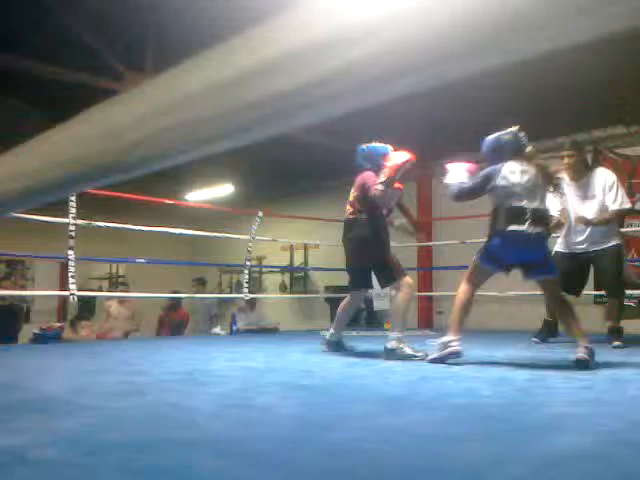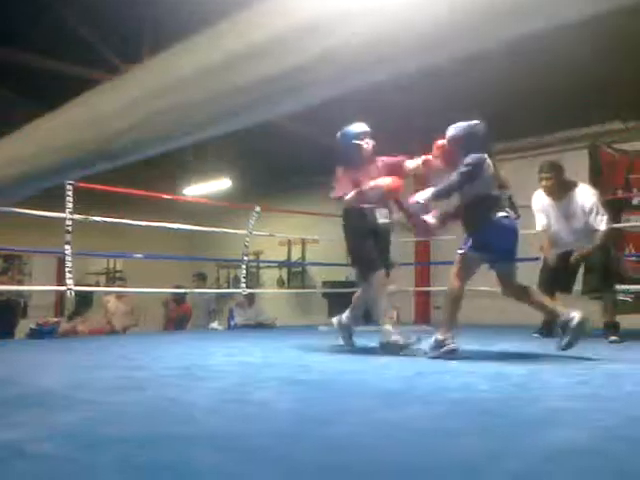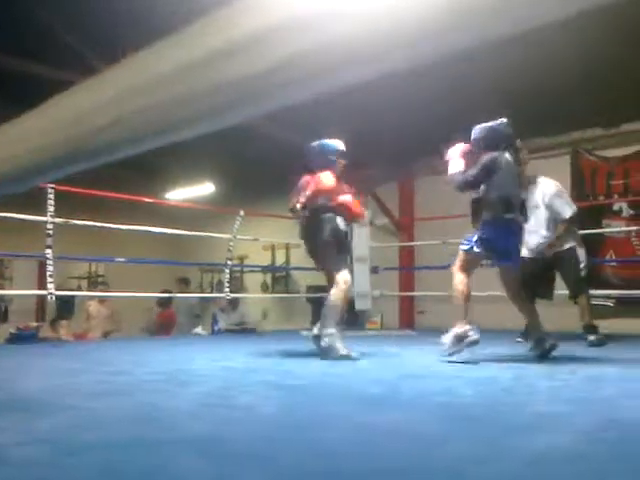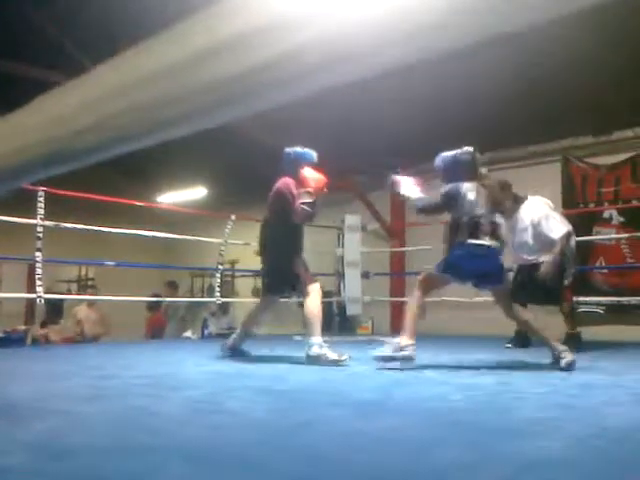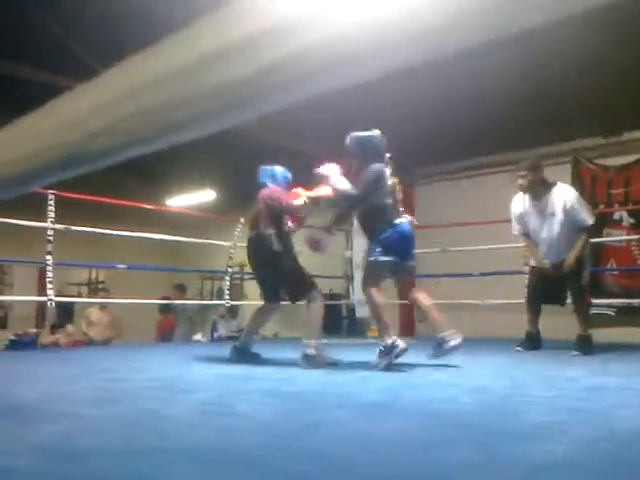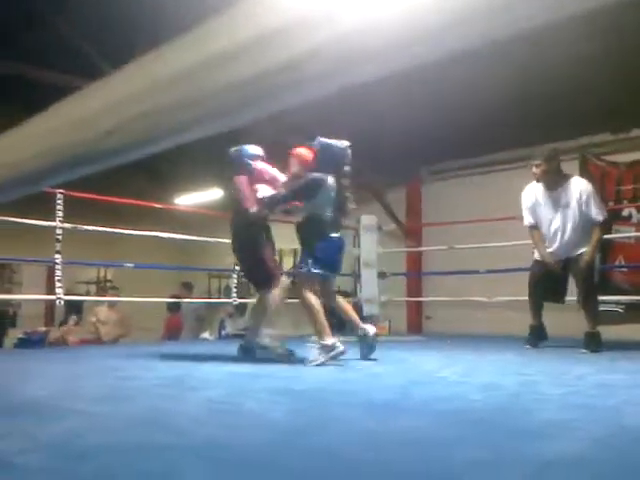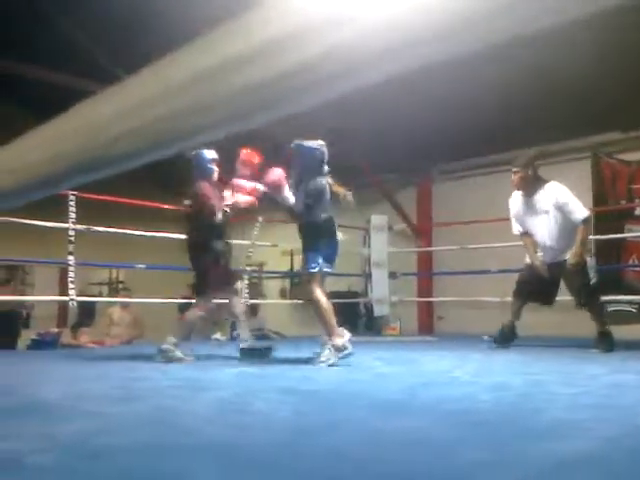
dt=0.4s
person 1, frame 1
left shoulder: (495, 172)
right shoulder: (537, 172)
left elbow: (459, 194)
left wrist: (456, 176)
left hip: (505, 238)
right hip: (534, 240)
left knee: (469, 283)
right knee: (555, 297)
left ankle: (451, 340)
right ankle: (583, 347)
person 1, frame 2
left shoulder: (474, 161)
right shoulder: (480, 163)
left elbow: (449, 188)
right elbow: (467, 205)
left wrist: (424, 196)
right wrist: (439, 217)
left hip: (490, 226)
right hip: (503, 226)
left knee: (458, 276)
right knee: (511, 286)
left ankle: (445, 337)
right ankle: (567, 318)
person 1, frame 3
left shoulder: (492, 159)
right shoulder: (511, 161)
left elbow: (464, 183)
left wrist: (455, 163)
right wrist: (467, 162)
left hip: (493, 225)
right hip: (511, 227)
left knee: (460, 270)
right knee: (513, 288)
left ankle: (462, 329)
right ankle: (541, 340)
person 1, frame 4
left shoulder: (453, 191)
right shoulder: (480, 190)
left elbow: (424, 206)
left wrist: (408, 190)
left hip: (463, 251)
right hip: (490, 253)
left knee: (420, 288)
right knee: (509, 309)
left ankle: (405, 343)
right ankle: (558, 350)
person 1, frame 5
left shoulder: (375, 170)
right shoulder: (375, 170)
left elbow: (355, 198)
right elbow: (347, 209)
left wrist: (336, 181)
right wrist: (330, 226)
left hip: (389, 232)
right hip: (400, 230)
left knee: (370, 286)
right knee: (410, 289)
left ankle: (390, 341)
right ankle: (446, 334)
person 1, frame 6
left shoulder: (317, 179)
right shoulder: (335, 181)
left elbow: (286, 197)
left wrist: (266, 203)
right wrist: (297, 174)
left hip: (320, 242)
right hip: (331, 239)
left knee: (305, 290)
right knee: (329, 293)
left ankle: (329, 342)
right ankle: (364, 330)
person 1, frame 7
left shoulder: (315, 184)
right shoulder: (304, 181)
left elbow: (300, 211)
left wrist: (283, 191)
left hip: (320, 242)
right hip: (317, 241)
left knee: (314, 290)
right knee: (315, 290)
left ankle: (338, 342)
right ankle: (339, 334)
person 2, frame 1
left shoulder: (363, 181)
right shoulder: (368, 177)
left elbow: (384, 210)
right elbow: (381, 200)
left wrist: (395, 189)
right wrist: (389, 175)
left hip: (354, 241)
right hip: (367, 240)
left knee: (357, 293)
right knee: (404, 284)
left ankle: (333, 337)
right ankle: (394, 343)
person 2, frame 2
left shoulder: (381, 164)
right shoulder: (345, 170)
left elbow: (408, 165)
right elbow: (344, 201)
right wrist: (365, 191)
left hip: (379, 229)
right hip: (358, 230)
left knee: (374, 282)
right knee: (377, 277)
left ankle: (344, 321)
right ankle: (388, 334)
person 2, frame 3
left shoulder: (337, 182)
right shoulder: (308, 181)
left elbow: (352, 214)
right elbow: (297, 213)
left wrist: (352, 209)
right wrist: (313, 196)
left hip: (337, 239)
right hip: (321, 240)
left knee: (337, 282)
right knee: (343, 279)
left ankle: (320, 333)
right ankle: (329, 339)
person 2, frame 4
left shoulder: (289, 185)
right shoulder: (287, 184)
left elbow: (303, 217)
right elbow: (299, 216)
left wrist: (312, 197)
right wrist: (309, 193)
left hip: (278, 249)
right hip: (282, 249)
left knee: (269, 299)
right knee: (312, 289)
left ankle: (233, 342)
right ankle: (317, 347)
person 2, frame 5
left shoulder: (261, 199)
right shoulder: (272, 193)
right elbow: (295, 208)
left hip: (260, 255)
right hip: (275, 253)
left knee: (272, 302)
right knee: (313, 294)
left ankle: (241, 346)
right ankle: (311, 351)
person 2, frame 6
left shoulder: (258, 180)
right shoulder: (242, 182)
right elbow: (251, 212)
left hip: (257, 243)
right hip: (250, 243)
left knee: (267, 293)
right knee: (279, 283)
left ankle: (250, 342)
right ankle: (263, 339)
person 2, frame 7
left shoulder: (211, 187)
right shoulder: (203, 188)
right elbow: (216, 218)
right wrist: (231, 204)
left hip: (214, 251)
right hip: (205, 250)
left knee: (234, 291)
right knee: (206, 303)
left ankle: (246, 342)
right ankle: (170, 345)
person 3, frame 1
left shoulder: (605, 177)
right shoulder: (557, 183)
left elbow: (620, 213)
right elbow: (555, 216)
left wrist: (591, 221)
right wrist: (558, 221)
left hip: (605, 243)
right hip: (570, 245)
left knee: (614, 285)
left ankle: (614, 331)
right ankle: (549, 326)
person 3, frame 2
left shoulder: (586, 196)
right shoulder: (538, 199)
left elbow: (604, 230)
right elbow: (543, 229)
left wrist: (584, 251)
right wrist: (548, 252)
left hip: (591, 246)
right hip: (561, 247)
left knee: (605, 281)
right knee: (546, 281)
left ankle: (610, 326)
right ankle: (549, 323)
person 3, frame 3
left shoulder: (547, 188)
left elbow: (570, 217)
left wrist: (551, 243)
left hip: (562, 248)
right hip: (532, 251)
left knee: (578, 285)
right knee: (525, 288)
left ankle: (590, 329)
right ankle: (531, 329)
person 3, frame 4
left shoulder: (537, 208)
left elbow: (565, 235)
left wrist: (551, 264)
left hip: (555, 254)
right hip: (528, 260)
left knee: (559, 291)
right knee: (516, 292)
right ankle: (521, 334)
person 3, frame 5
left shoulder: (566, 195)
right shoulder: (518, 203)
left elbow: (586, 226)
right elbow: (525, 235)
left wrist: (575, 255)
right wrist: (539, 260)
left hip: (570, 255)
right hip: (541, 258)
left knee: (578, 292)
right knee: (532, 294)
left ankle: (583, 336)
right ankle: (532, 336)
person 3, frame 6
left shoulder: (580, 187)
right shoulder: (530, 192)
left elbow: (599, 222)
right elbow: (533, 226)
left wrist: (591, 251)
right wrist: (544, 253)
left hip: (578, 250)
right hip: (547, 253)
left knee: (587, 290)
right knee: (534, 289)
left ankle: (592, 334)
right ankle: (537, 330)
person 3, frame 7
left shoulder: (555, 192)
right shoulder: (515, 202)
left elbow: (584, 220)
right elbow: (524, 234)
left wrist: (578, 252)
right wrist: (534, 259)
left hip: (569, 254)
right hip: (540, 257)
left knee: (588, 292)
right knee: (521, 290)
left ankle: (603, 334)
right ankle: (507, 331)
